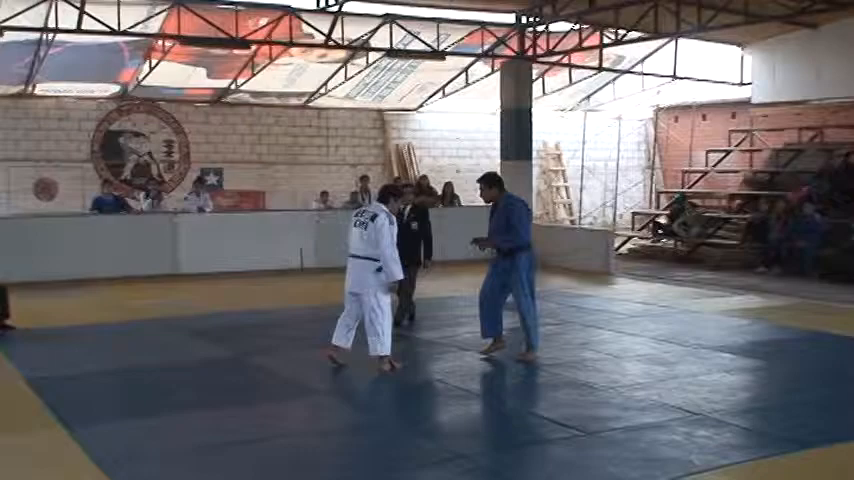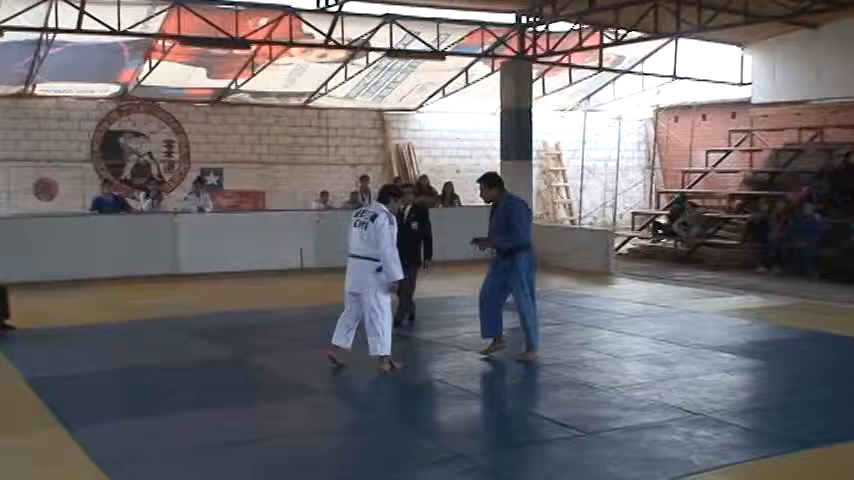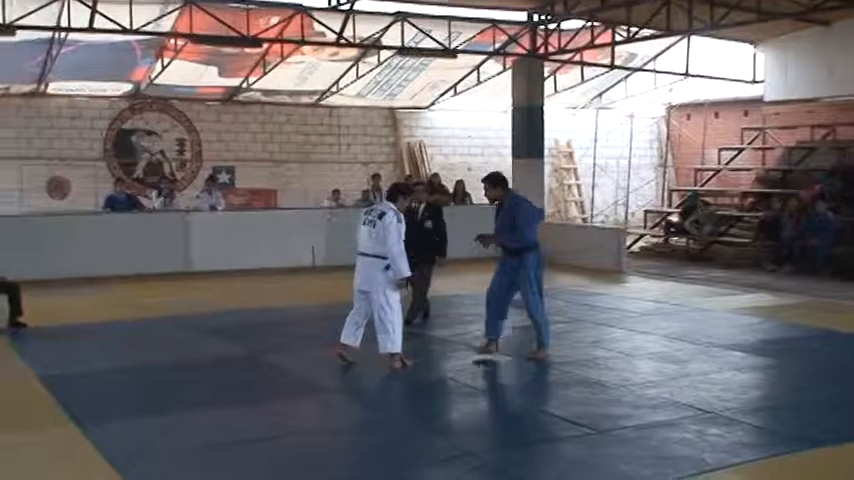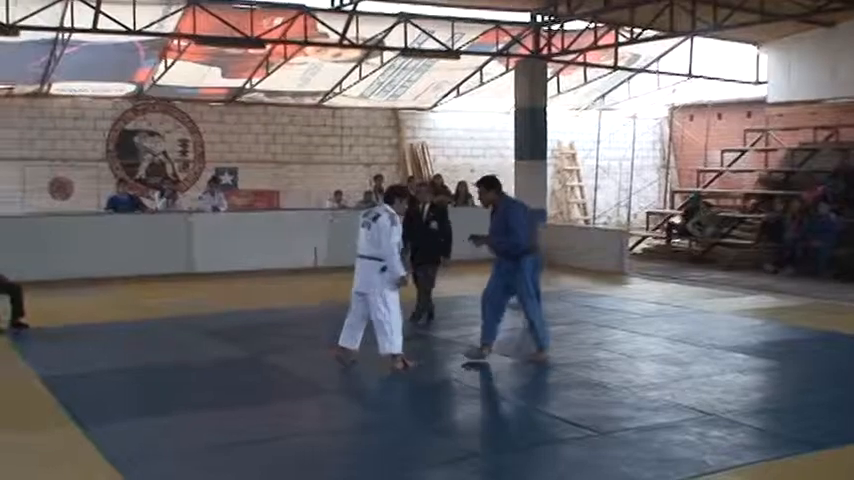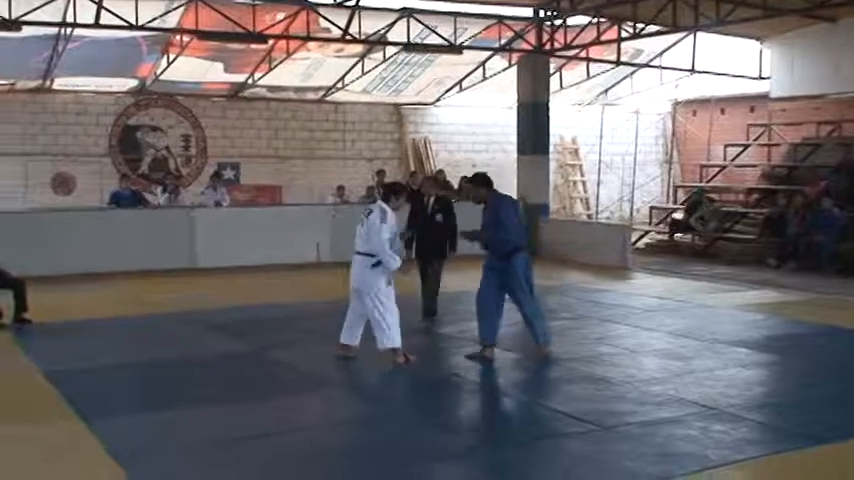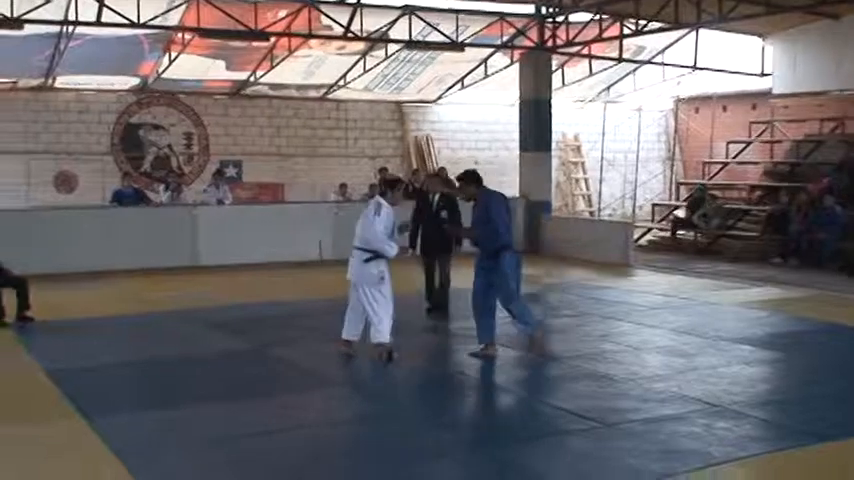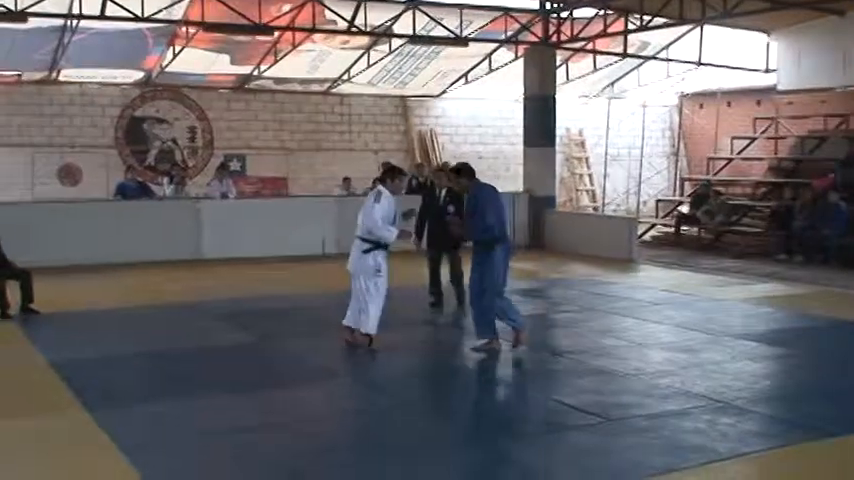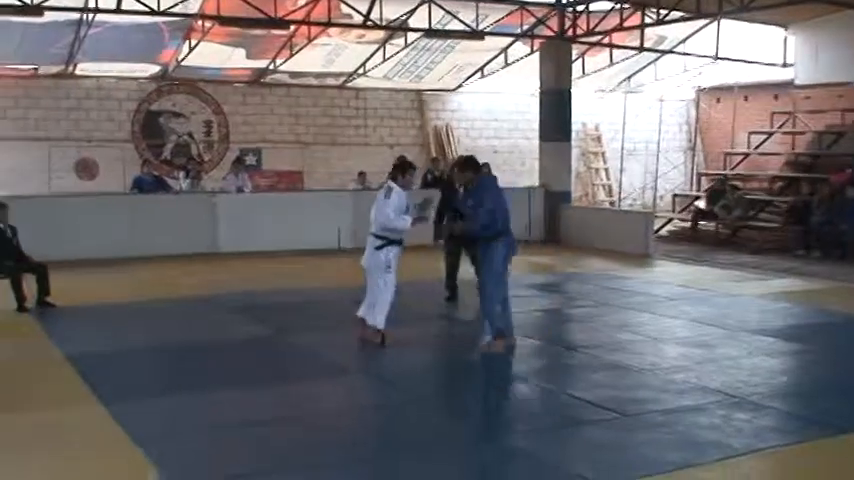
dt=0.1s
person 1, frame 1
left shoulder: (515, 206)
right shoulder: (497, 206)
left elbow: (521, 236)
left wrist: (493, 242)
right wrist: (488, 240)
left hip: (519, 260)
right hip: (503, 259)
left knee: (524, 304)
right knee: (488, 297)
left ankle: (531, 348)
right ankle: (498, 338)
person 1, frame 2
left shoulder: (514, 206)
right shoulder: (497, 206)
left elbow: (521, 236)
left wrist: (492, 242)
right wrist: (488, 241)
left hip: (519, 260)
right hip: (503, 259)
left knee: (525, 304)
right knee: (488, 297)
left ankle: (531, 348)
right ankle: (497, 339)
person 1, frame 3
left shoulder: (519, 205)
right shoulder: (503, 205)
left elbow: (525, 236)
left wrist: (496, 239)
right wrist: (493, 238)
left hip: (527, 259)
right hip: (510, 258)
left knee: (533, 303)
right knee: (495, 297)
left ankle: (542, 347)
right ankle: (492, 342)
person 1, frame 4
left shoulder: (513, 209)
right shoulder: (498, 209)
left elbow: (518, 239)
left wrist: (488, 241)
right wrist: (486, 240)
left hip: (523, 263)
right hip: (505, 263)
left knee: (531, 306)
right knee: (491, 302)
left ankle: (542, 348)
right ankle: (485, 347)
person 1, frame 5
left shoulder: (504, 204)
right shoulder: (490, 205)
left elbow: (508, 234)
left wrist: (479, 235)
right wrist: (476, 235)
left hip: (514, 260)
right hip: (495, 260)
left knee: (526, 302)
right knee: (485, 302)
left ankle: (543, 342)
right ankle: (487, 347)
person 1, frame 6
left shoulder: (494, 201)
right shoulder: (480, 203)
left elbow: (499, 230)
left wrist: (471, 233)
right wrist: (467, 232)
left hip: (503, 258)
right hip: (486, 258)
left knee: (510, 300)
right knee: (481, 301)
left ankle: (534, 331)
right ankle: (489, 345)
person 1, frame 7
left shoulder: (486, 194)
right shoulder: (473, 195)
left elbow: (488, 223)
left wrist: (461, 228)
right wrist: (458, 225)
left hip: (496, 250)
right hip: (481, 251)
left knee: (493, 296)
right knee: (477, 296)
left ankle: (518, 327)
right ankle: (490, 340)
person 1, frame 8
left shoulder: (486, 188)
right shoulder: (474, 189)
left elbow: (478, 219)
left wrist: (460, 227)
left hip: (498, 245)
right hip: (487, 244)
left knee: (490, 291)
right knee: (498, 291)
left ankle: (502, 335)
right ankle: (505, 335)
person 2, frame 1
left shoulder: (359, 213)
right shoulder: (386, 217)
left elbow: (354, 242)
right elbow: (387, 250)
right wrist: (395, 277)
left hip: (354, 268)
right hip: (373, 271)
left knee: (351, 312)
right knee: (380, 316)
left ankle: (336, 348)
right ankle: (384, 359)
person 2, frame 2
left shoulder: (359, 213)
right shoulder: (386, 217)
left elbow: (355, 242)
right elbow: (387, 250)
right wrist: (395, 277)
left hip: (354, 268)
right hip: (373, 272)
left knee: (351, 312)
right knee: (380, 316)
left ankle: (335, 348)
right ankle: (384, 359)
person 2, frame 3
left shoulder: (369, 211)
right shoulder: (394, 216)
left elbow: (363, 240)
right elbow: (394, 248)
right wrist: (403, 273)
left hip: (363, 266)
right hip: (382, 269)
left knee: (361, 311)
right knee: (390, 314)
left ankle: (345, 345)
right ankle: (395, 356)
person 2, frame 4
left shoulder: (368, 214)
right shoulder: (391, 218)
right elbow: (389, 249)
right wrist: (400, 274)
left hip: (362, 268)
right hip: (379, 271)
left knee: (358, 313)
right knee: (389, 315)
left ankle: (344, 348)
right ankle: (396, 357)
person 2, frame 5
left shoulder: (371, 210)
right shoulder: (384, 214)
right elbow: (379, 245)
left wrist: (397, 237)
right wrist: (396, 263)
left hip: (361, 266)
right hip: (374, 268)
left knee: (357, 310)
right knee: (386, 311)
left ankle: (345, 345)
right ankle: (395, 352)
person 2, frame 6
left shoulder: (376, 206)
right shoulder: (380, 208)
right elbow: (373, 236)
left wrist: (398, 230)
right wrist: (394, 250)
left hip: (360, 261)
right hip: (371, 263)
left knee: (357, 305)
right knee: (381, 304)
left ankle: (347, 342)
right ankle: (381, 345)
person 2, frame 7
left shoulder: (382, 197)
right shoulder: (380, 196)
right elbow: (372, 223)
right wrist: (396, 234)
left hip: (365, 251)
right hip: (371, 254)
left knee: (361, 296)
right knee: (374, 295)
left ankle: (352, 332)
right ankle: (365, 334)
person 2, frame 8
left shoulder: (396, 192)
right shoulder: (391, 192)
right elbow: (386, 219)
left wrist: (414, 215)
right wrist: (412, 220)
left hip: (380, 248)
right hip: (384, 250)
left knee: (377, 290)
right knee: (384, 291)
left ankle: (366, 326)
right ankle: (373, 330)
person 3, frame 1
left shoulder: (421, 212)
left elbow: (427, 236)
left wrist: (427, 257)
left hip: (412, 258)
left knee: (406, 289)
right knee: (400, 289)
left ankle: (399, 318)
right ankle: (410, 311)
person 3, frame 2
left shoulder: (421, 212)
left elbow: (427, 236)
left wrist: (427, 257)
left hip: (412, 258)
left knee: (407, 289)
right knee: (401, 289)
left ankle: (399, 318)
right ankle: (410, 311)
person 3, frame 3
left shoulder: (435, 210)
right shoulder: (406, 211)
left elbow: (442, 233)
left wrist: (441, 254)
left hip: (426, 256)
right hip: (410, 255)
left knee: (421, 287)
right knee: (416, 286)
left ankle: (411, 316)
right ankle: (424, 310)
person 3, frame 4
left shoulder: (440, 210)
right shoulder: (411, 211)
left elbow: (447, 234)
right elbow: (405, 234)
left wrist: (446, 254)
left hip: (431, 256)
right hip: (415, 255)
left knee: (425, 287)
right knee: (421, 287)
left ankle: (418, 316)
right ankle: (428, 311)
person 3, frame 5
left shoulder: (445, 203)
right shoulder: (416, 204)
left elbow: (452, 226)
right elbow: (411, 227)
left wrist: (452, 247)
right wrist: (408, 248)
left hip: (438, 249)
right hip: (422, 249)
left knee: (434, 280)
right knee: (425, 281)
left ankle: (430, 309)
right ankle: (429, 307)
person 3, frame 6
left shoulder: (450, 200)
right shoulder: (421, 200)
left elbow: (457, 223)
right elbow: (415, 223)
left wrist: (457, 242)
right wrist: (412, 244)
left hip: (444, 246)
right hip: (427, 245)
left knee: (444, 276)
right knee: (429, 277)
left ankle: (442, 306)
right ankle: (433, 303)
person 3, frame 7
left shoulder: (456, 195)
right shoulder: (428, 195)
left elbow: (462, 216)
right elbow: (421, 217)
right wrist: (418, 237)
left hip: (451, 240)
right hip: (434, 239)
left knee: (455, 271)
right knee: (434, 271)
left ankle: (460, 298)
right ankle: (437, 297)
person 3, frame 8
right shoulder: (447, 190)
right elbow: (441, 211)
right wrist: (437, 232)
right hip: (453, 234)
left knee: (478, 263)
right knee: (451, 265)
right ankle: (452, 292)
